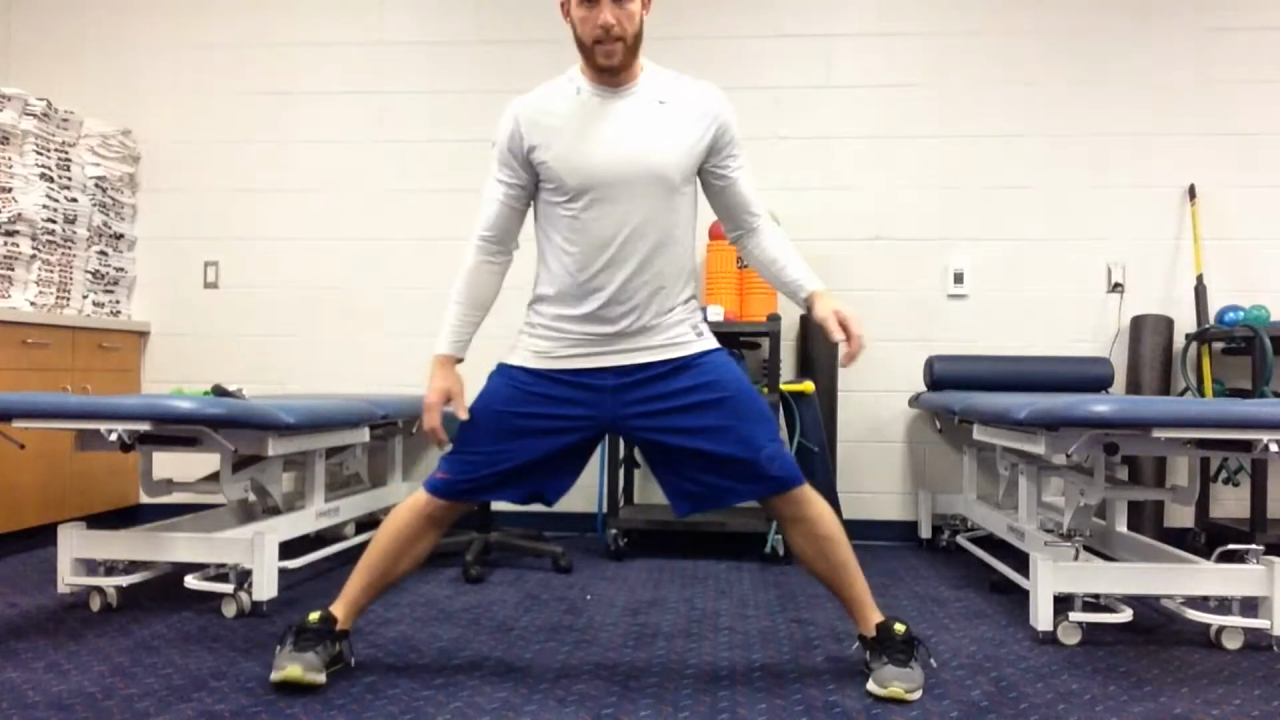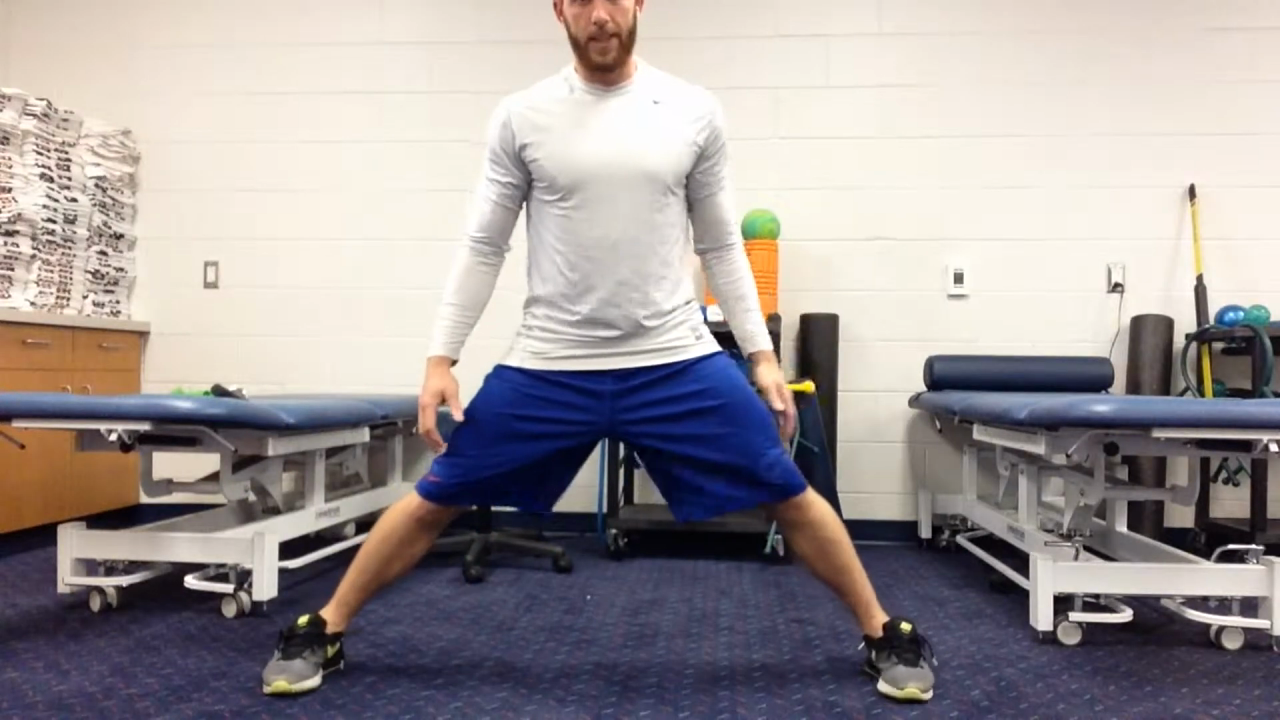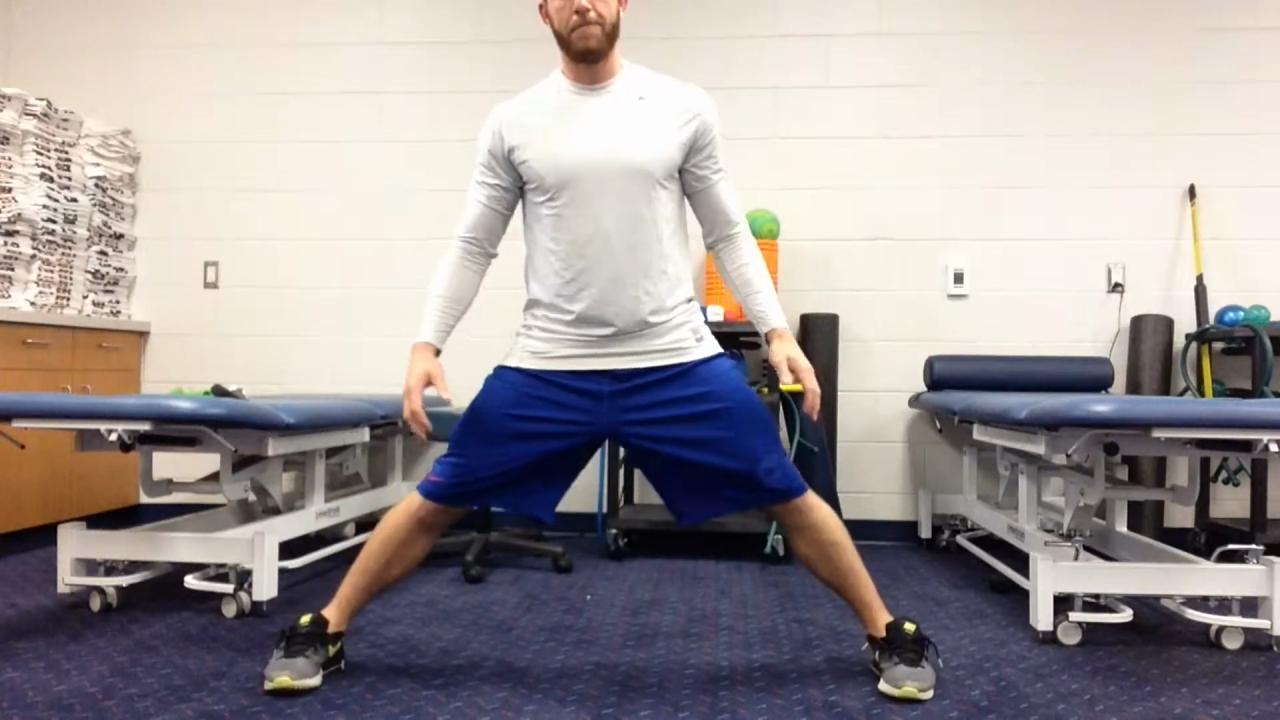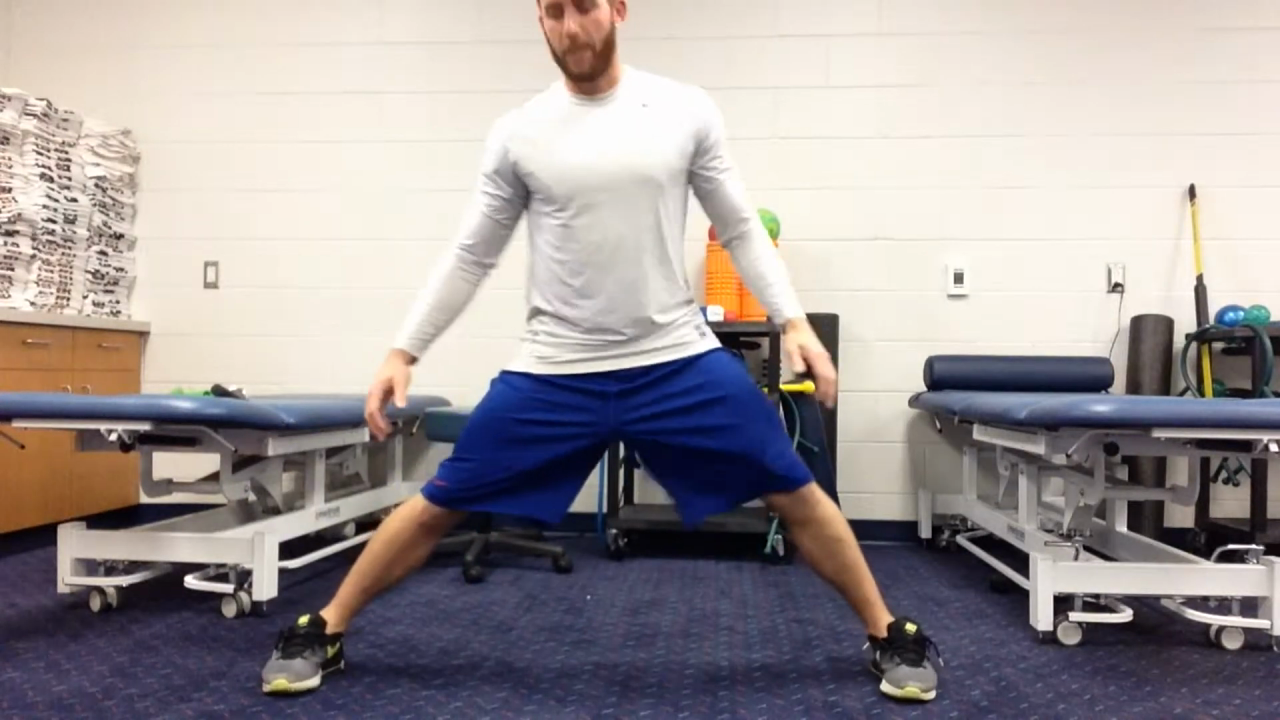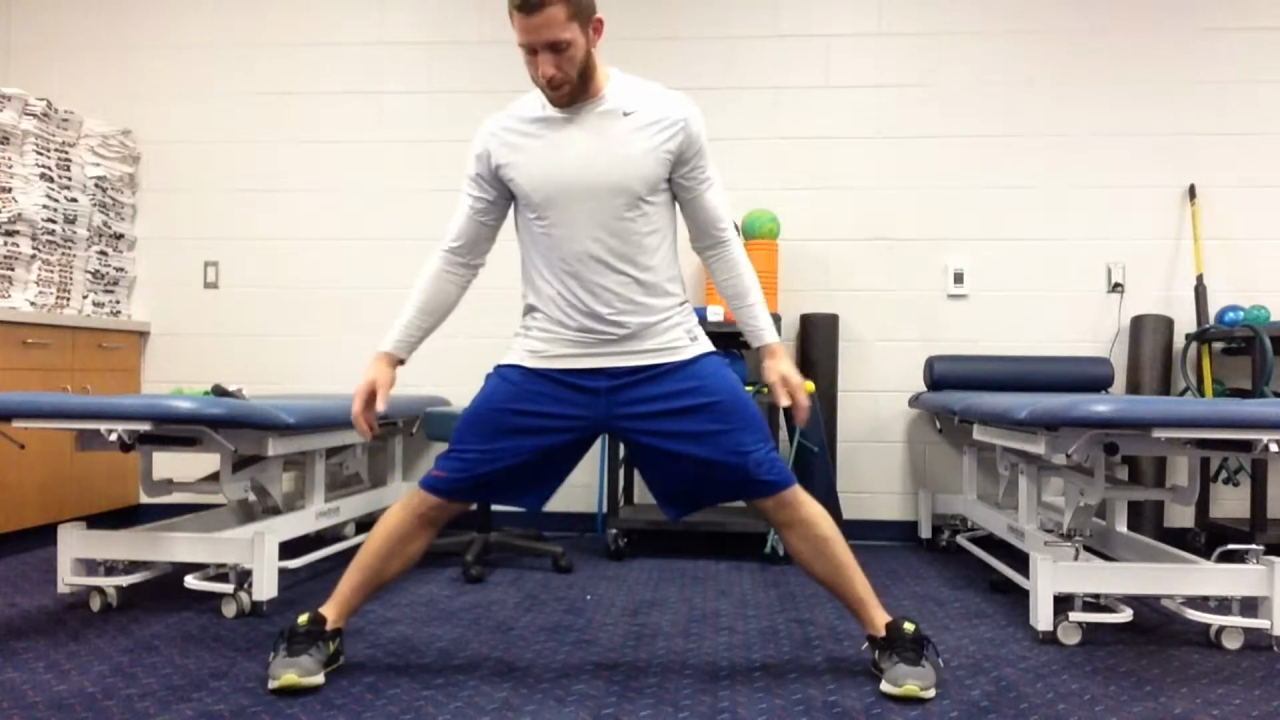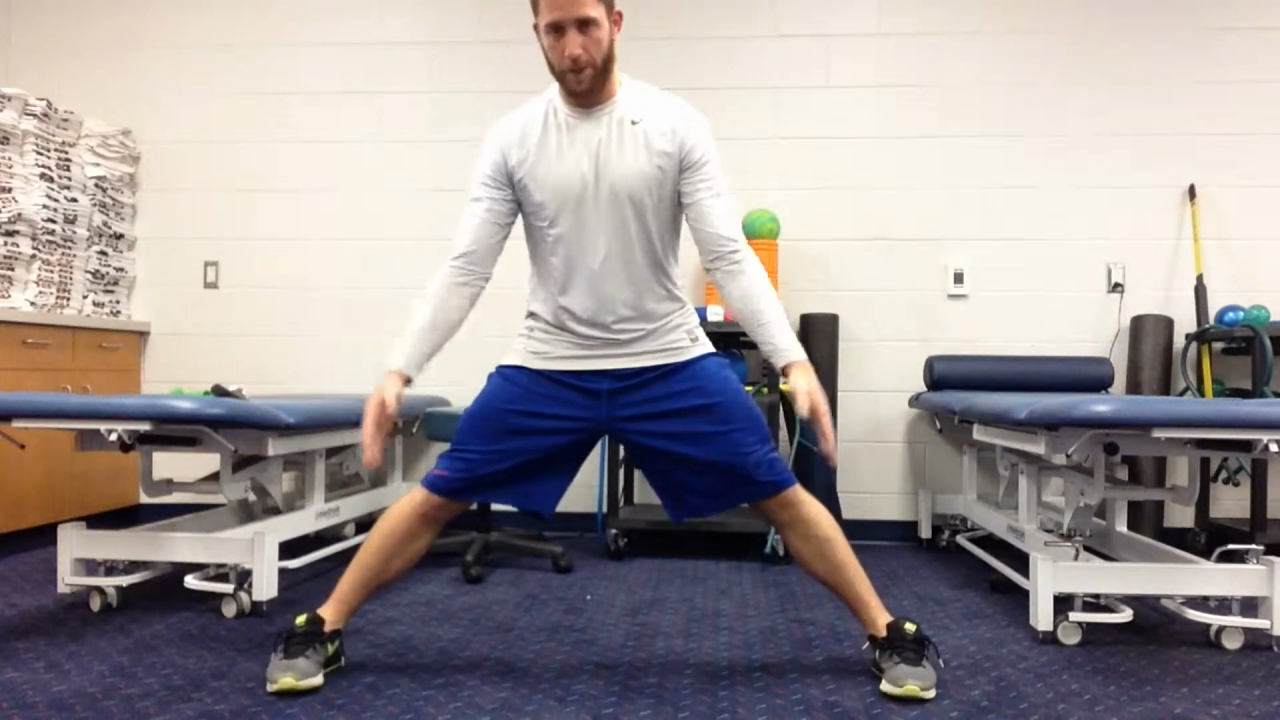
dt=0.4s
person 1, frame 1
left shoulder: (702, 108)
right shoulder: (530, 117)
left elbow: (749, 224)
right elbow: (492, 247)
left wrist: (814, 294)
right wrist: (447, 356)
left hip: (676, 357)
right hip: (551, 365)
left knee: (785, 489)
right knee: (444, 498)
left ankle: (880, 636)
right ankle: (329, 627)
person 1, frame 2
left shoulder: (695, 112)
right shoulder: (521, 117)
left elbow: (719, 247)
right elbow: (483, 248)
left wrist: (763, 354)
right wrist: (441, 357)
left hip: (678, 363)
right hip: (548, 369)
left knee: (787, 495)
right knee: (436, 500)
left ankle: (885, 635)
right ankle: (321, 632)
person 1, frame 3
left shoulder: (684, 107)
right shoulder: (514, 122)
left elbow: (727, 234)
right elbow: (473, 246)
left wrist: (776, 329)
right wrist: (427, 343)
left hip: (677, 364)
right hip: (547, 371)
left knee: (787, 498)
right knee: (438, 502)
left ankle: (889, 635)
right ankle: (322, 631)
person 1, frame 4
left shoulder: (686, 111)
right shoulder: (518, 133)
left elbow: (741, 231)
right elbow: (471, 257)
left wrist: (793, 320)
right wrist: (404, 351)
left hip: (679, 362)
right hip: (553, 373)
left knee: (795, 492)
right knee: (441, 506)
left ankle: (891, 636)
right ankle: (321, 632)
person 1, frame 5
left shoulder: (670, 117)
right shoulder: (501, 137)
left elbow: (717, 242)
right elbow: (458, 258)
left wrist: (769, 344)
right wrist: (391, 352)
left hip: (668, 362)
right hip: (546, 369)
left knee: (777, 493)
right knee: (434, 497)
left ankle: (888, 635)
right ankle: (321, 629)
person 1, frame 6
left shoulder: (677, 126)
right shoulder: (512, 139)
left elbow: (728, 256)
right elbow: (466, 266)
left wrist: (792, 360)
right wrist: (399, 372)
left hip: (669, 362)
right hip: (548, 367)
left knee: (781, 495)
right knee: (439, 496)
left ankle: (890, 636)
right ankle: (320, 630)
